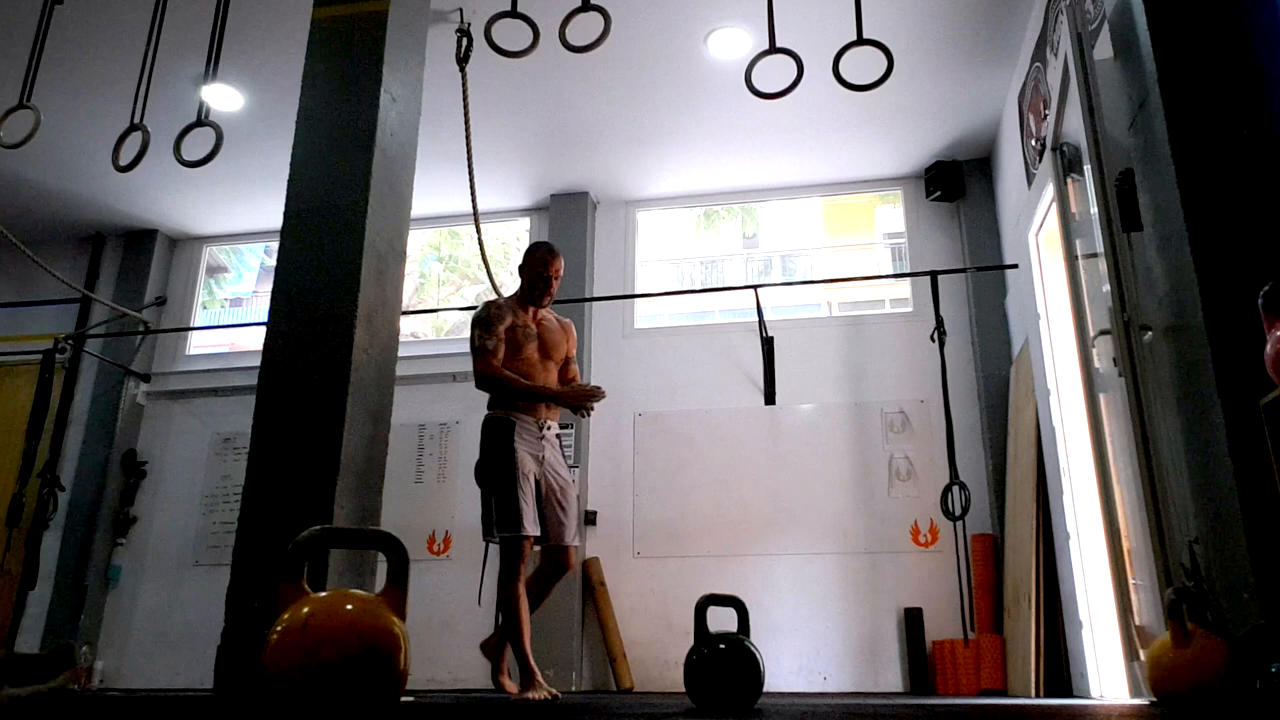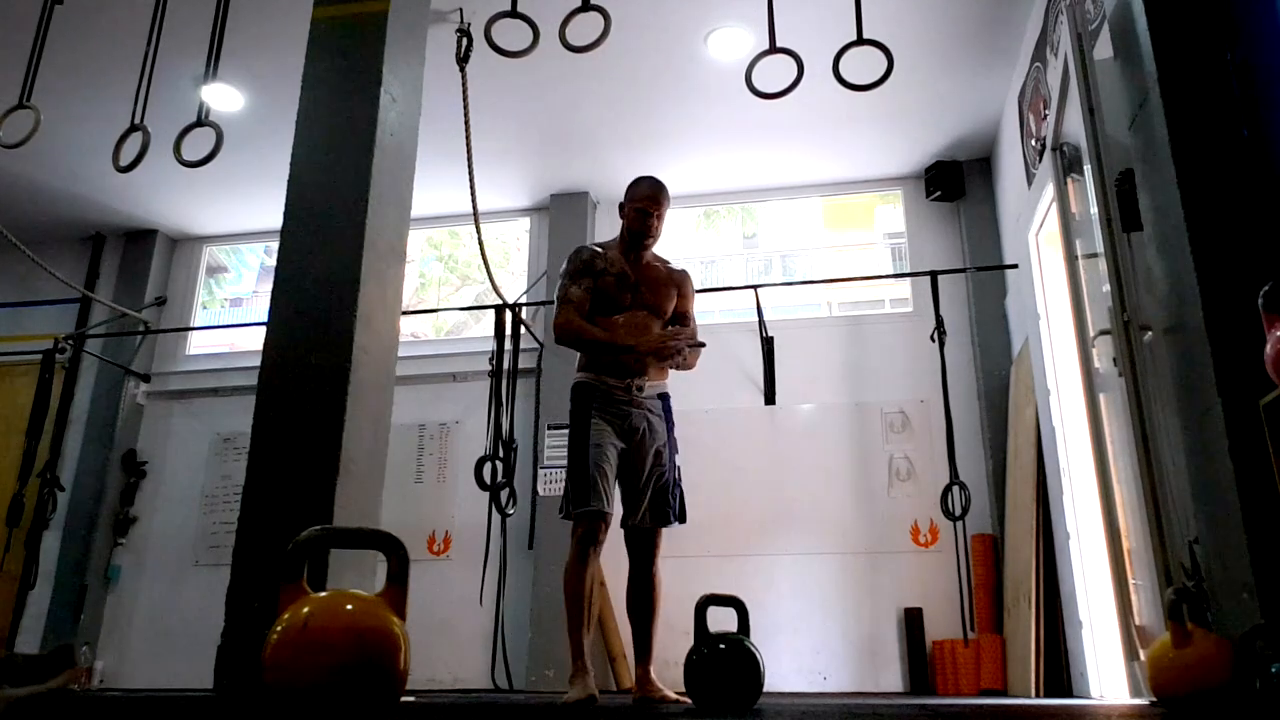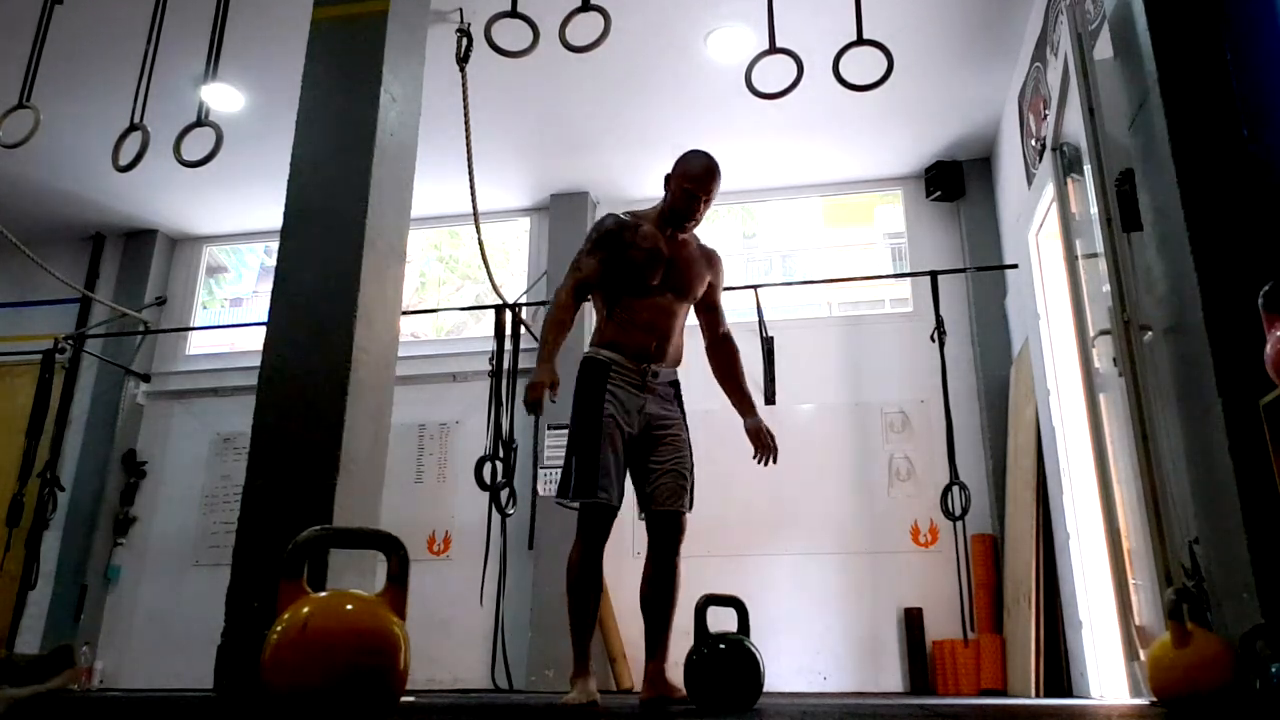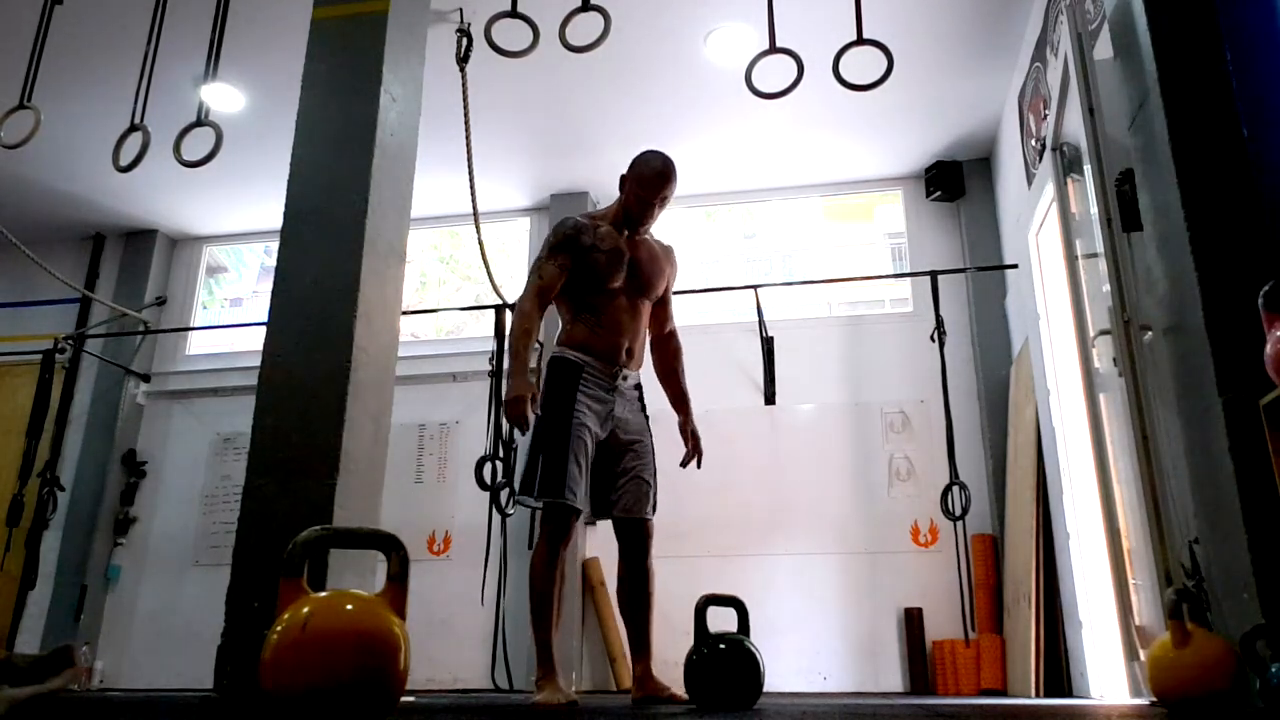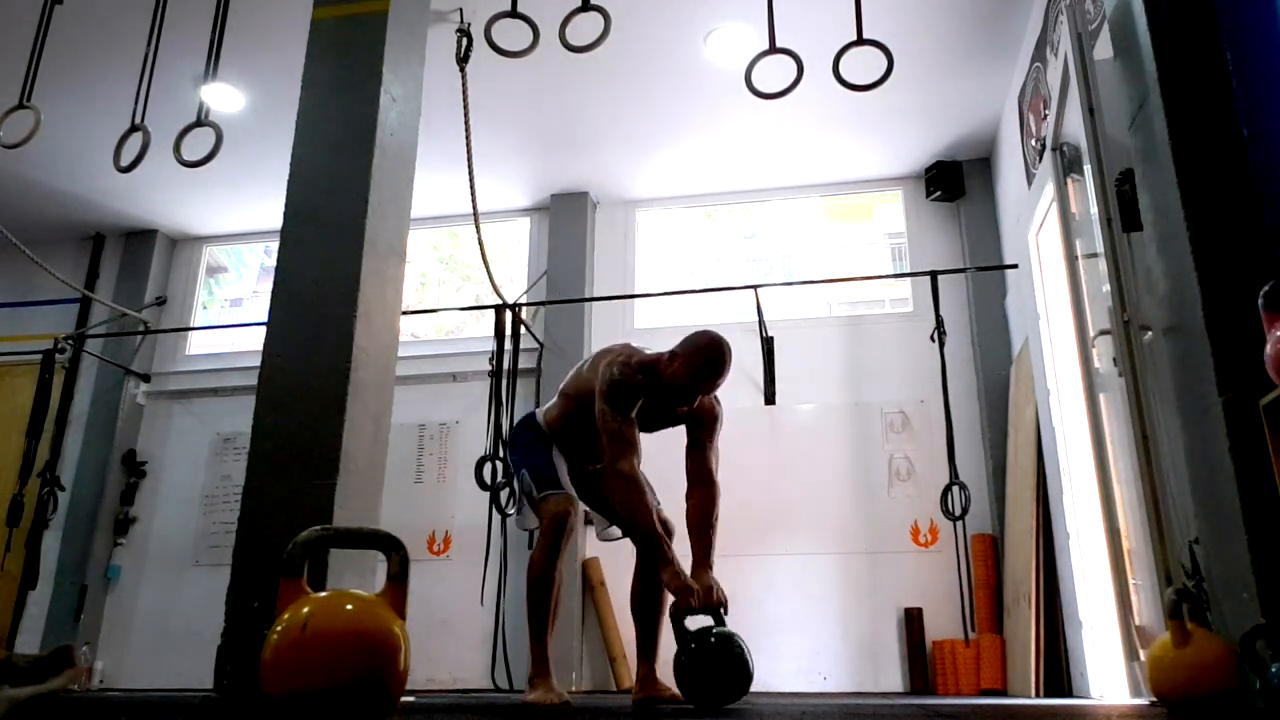
dt=1s
person 1, frame 1
left shoulder: (564, 329)
right shoulder: (496, 314)
right elbow: (486, 374)
left wrist: (579, 397)
right wrist: (554, 393)
left hip: (550, 439)
right hip: (509, 433)
left knee: (563, 557)
right knee: (519, 549)
left ankle: (498, 640)
right ankle: (527, 672)
person 1, frame 2
left shoulder: (676, 278)
right shoulder: (589, 261)
left elbow: (692, 351)
right elbow: (564, 327)
left wrist: (678, 349)
right wrist: (636, 347)
left hip: (653, 406)
right hip: (600, 398)
left knee: (647, 544)
right knee: (591, 528)
left ankle: (645, 675)
right ankle: (580, 671)
person 1, frame 3
left shoulder: (707, 261)
right shoulder: (619, 231)
left elbow: (719, 340)
right elbow: (570, 295)
left wrist: (750, 413)
right wrist: (545, 362)
left hip: (665, 392)
right hip: (610, 376)
left knee: (670, 528)
right knee: (596, 518)
left ankle: (656, 674)
right ankle: (582, 671)
person 1, frame 4
left shoulder: (663, 257)
right shoulder: (578, 232)
left elbow: (664, 338)
right elbow: (532, 302)
left wrist: (684, 412)
right wrist: (519, 375)
left hip: (628, 396)
right hip: (576, 381)
left knee: (638, 535)
right knee: (559, 524)
left ankle: (642, 674)
right ankle: (546, 674)
person 1, frame 5
left shoulder: (705, 410)
right shoulder: (623, 373)
left elbow: (703, 486)
right elbow: (625, 473)
left wrist: (704, 570)
right wrist: (671, 568)
left hip: (599, 457)
right hip: (542, 439)
left knee: (657, 532)
right knee: (560, 516)
left ankle: (646, 677)
right ankle: (539, 675)
